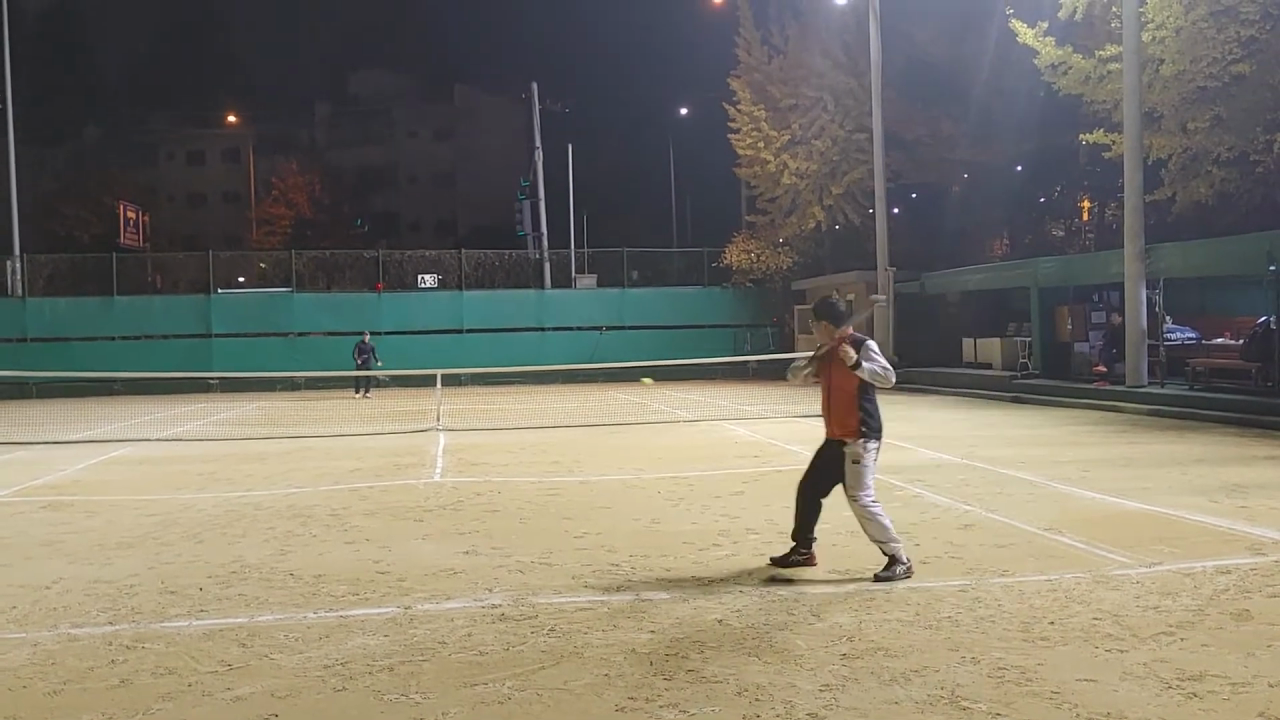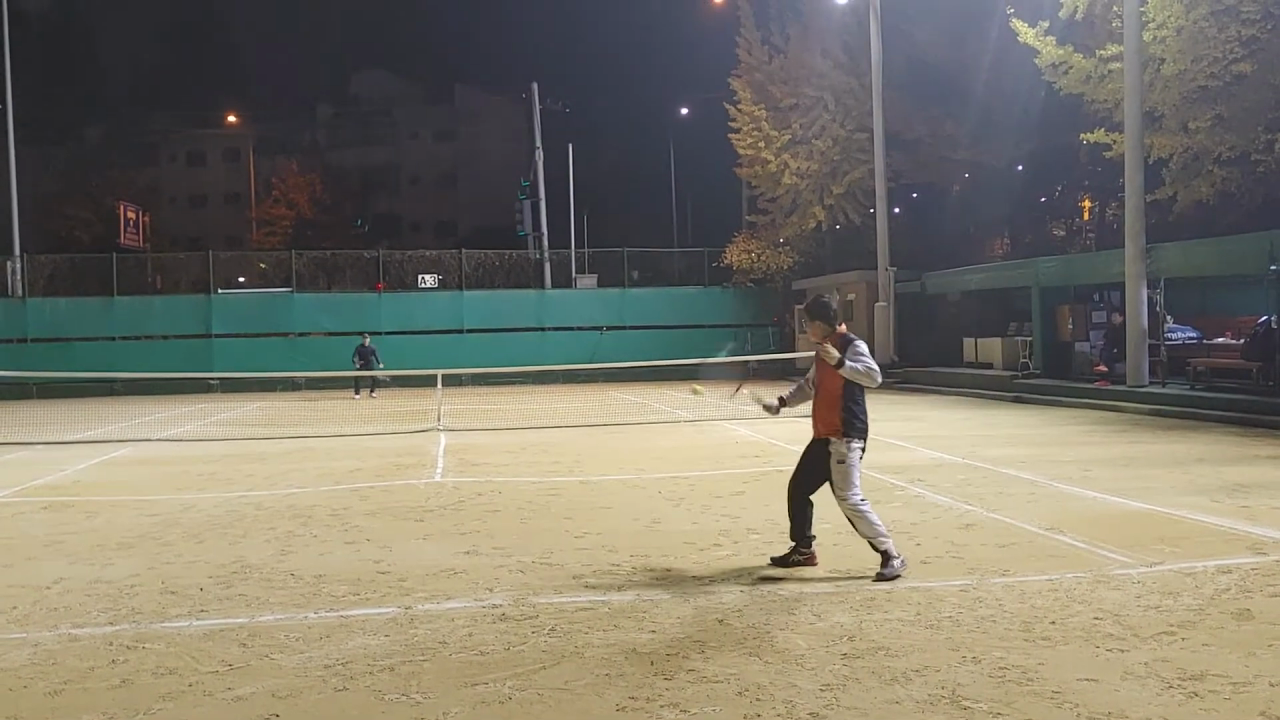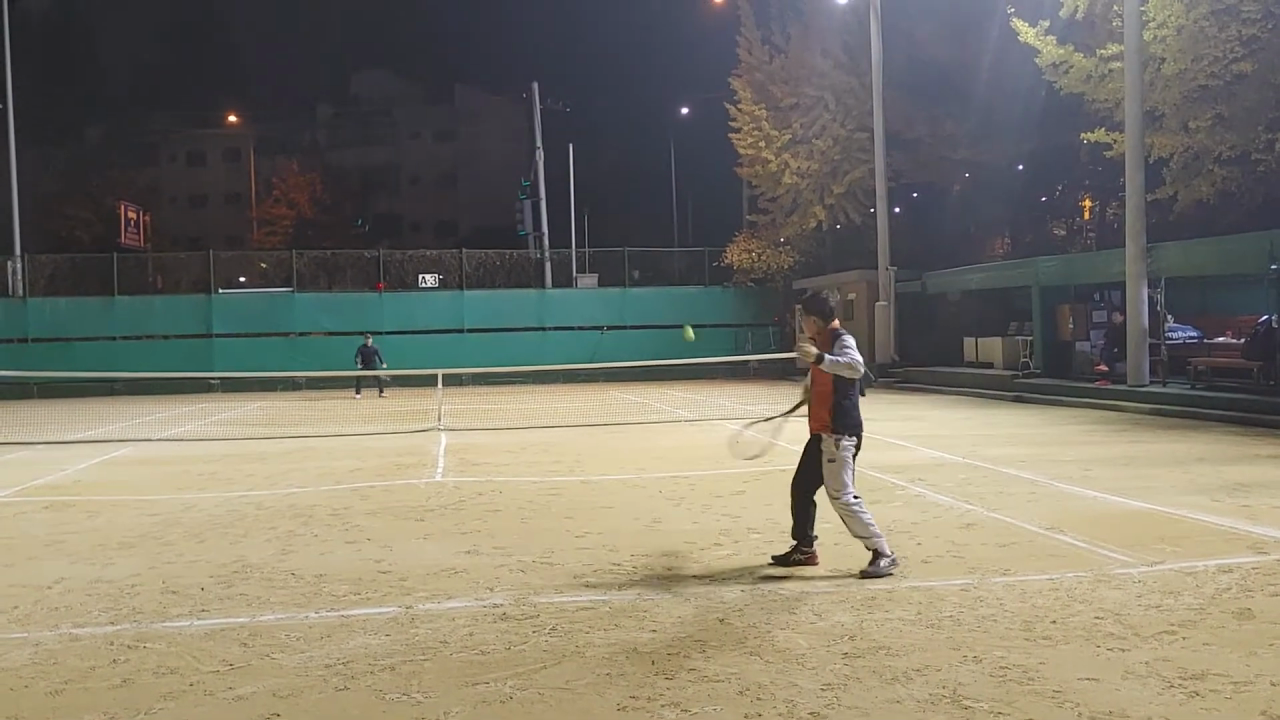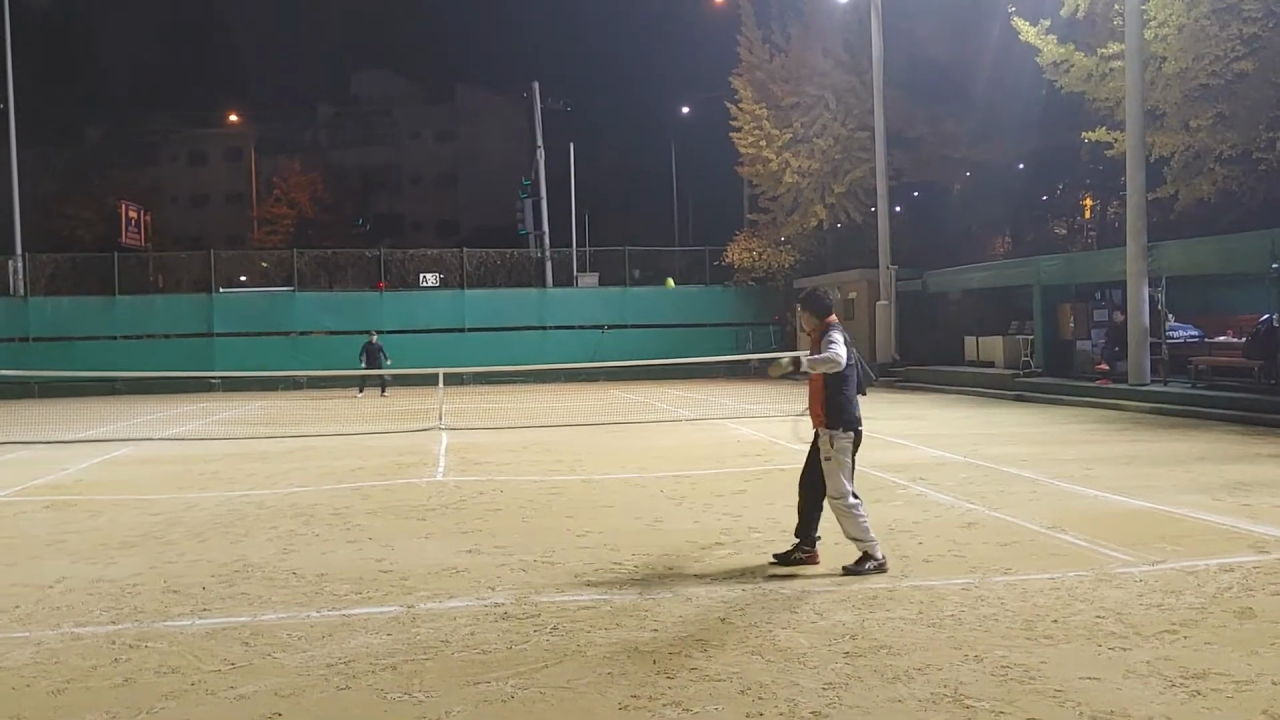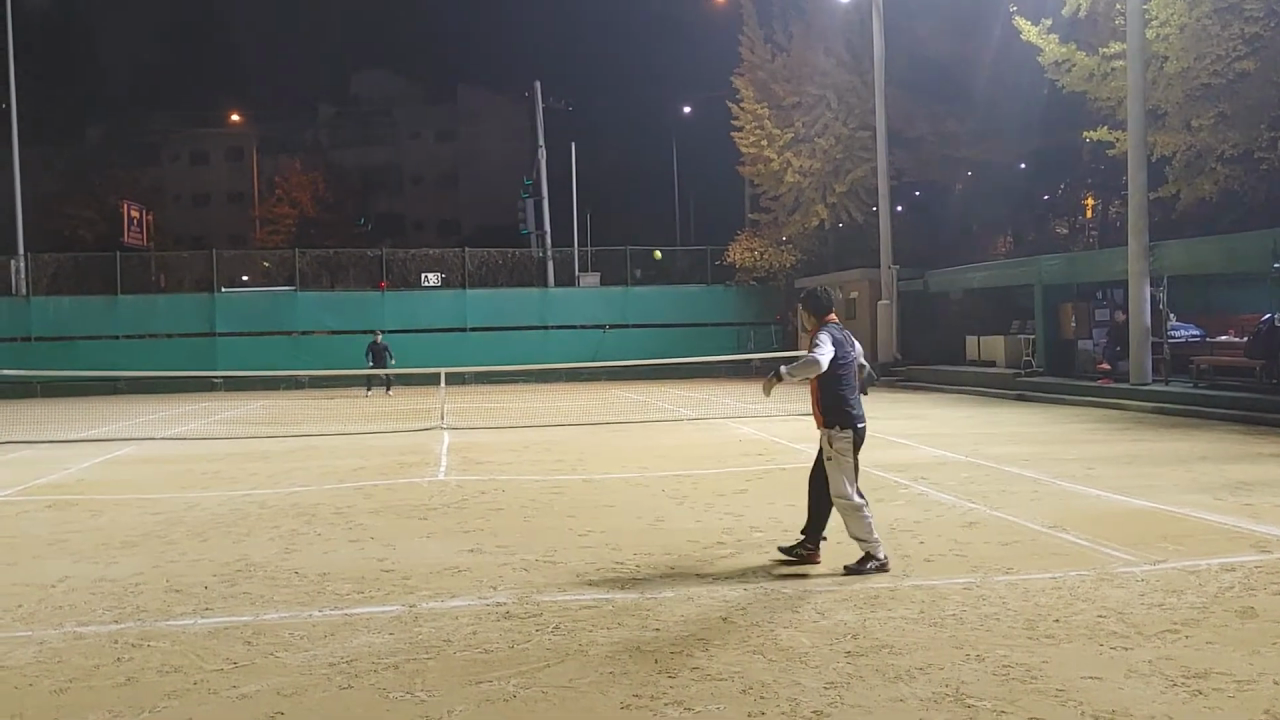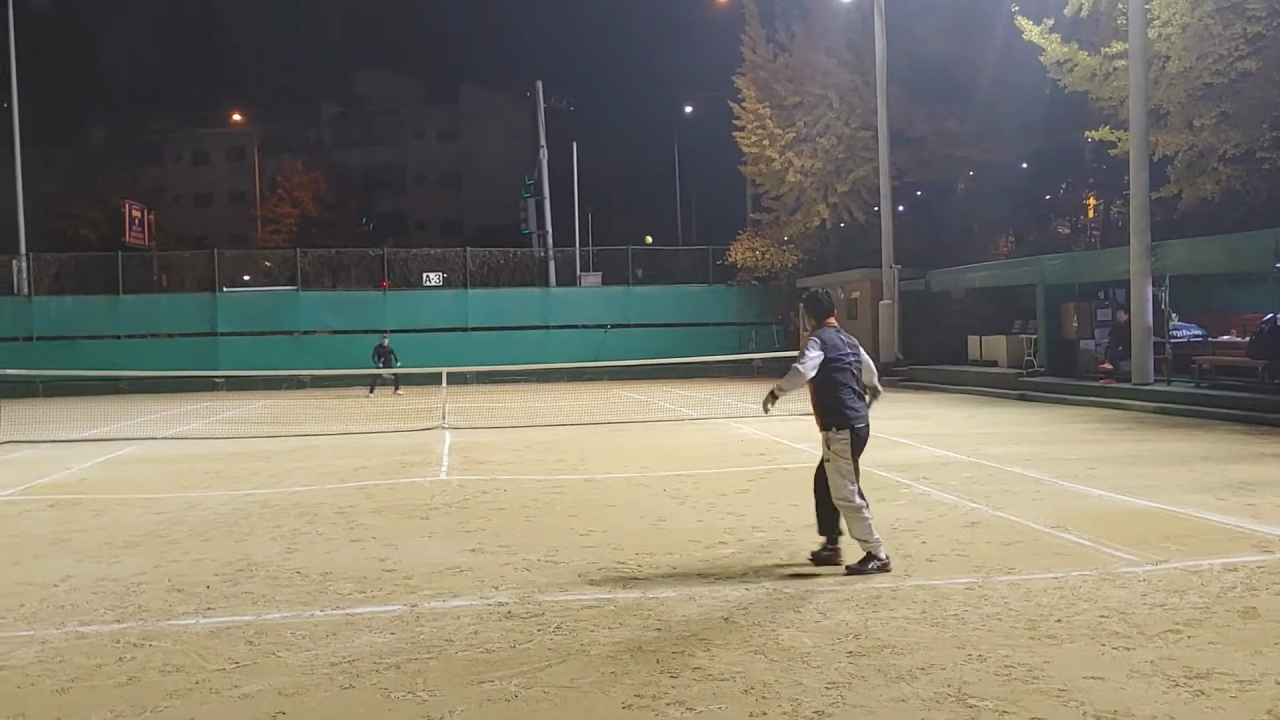
dt=0.1s
person 1, frame 1
left shoulder: (864, 346)
right shoulder: (824, 353)
left elbow: (887, 377)
right elbow: (796, 377)
left wrist: (855, 362)
right wrist: (805, 365)
left hip: (861, 438)
right hip: (835, 439)
left knee: (861, 499)
right knee: (808, 490)
left ankle: (899, 560)
right ankle: (803, 549)
person 1, frame 2
left shoulder: (852, 345)
right shoulder: (821, 352)
left elbow: (873, 376)
right elbow: (809, 387)
left wrist: (839, 362)
right wrist: (782, 402)
left hip: (847, 437)
right hip: (823, 437)
left knee: (849, 497)
right knee: (798, 488)
left ankle: (891, 555)
right ankle: (803, 549)
person 1, frame 3
left shoulder: (842, 340)
right shoulder: (825, 342)
left elbow: (855, 368)
left wrist: (818, 359)
left hip: (841, 434)
right hip: (823, 433)
left knee: (841, 495)
right knee: (801, 487)
left ankle: (883, 554)
right ankle: (804, 548)
person 1, frame 4
left shoulder: (832, 335)
right shoulder: (825, 335)
left elbow: (836, 360)
left wrist: (796, 363)
left hip: (839, 429)
right hip: (828, 428)
left knee: (840, 495)
right knee: (809, 485)
left ankle: (873, 555)
right ankle: (806, 547)
person 1, frame 5
left shoulder: (824, 335)
right shoulder: (844, 335)
left elbow: (817, 363)
right elbow: (861, 363)
left wrist: (779, 374)
right wrist: (855, 376)
left hip: (841, 427)
right hip: (847, 425)
left knee: (844, 493)
right knee: (820, 482)
left ankle: (876, 555)
right ankle: (810, 544)
person 1, frame 6
left shoulder: (817, 339)
right shoulder: (846, 339)
left elbow: (802, 371)
right elbow: (869, 370)
left wrist: (776, 391)
right wrist: (873, 389)
left hip: (840, 428)
right hip: (854, 424)
left knee: (846, 495)
right knee: (824, 484)
left ankle: (877, 556)
right ankle: (830, 546)
